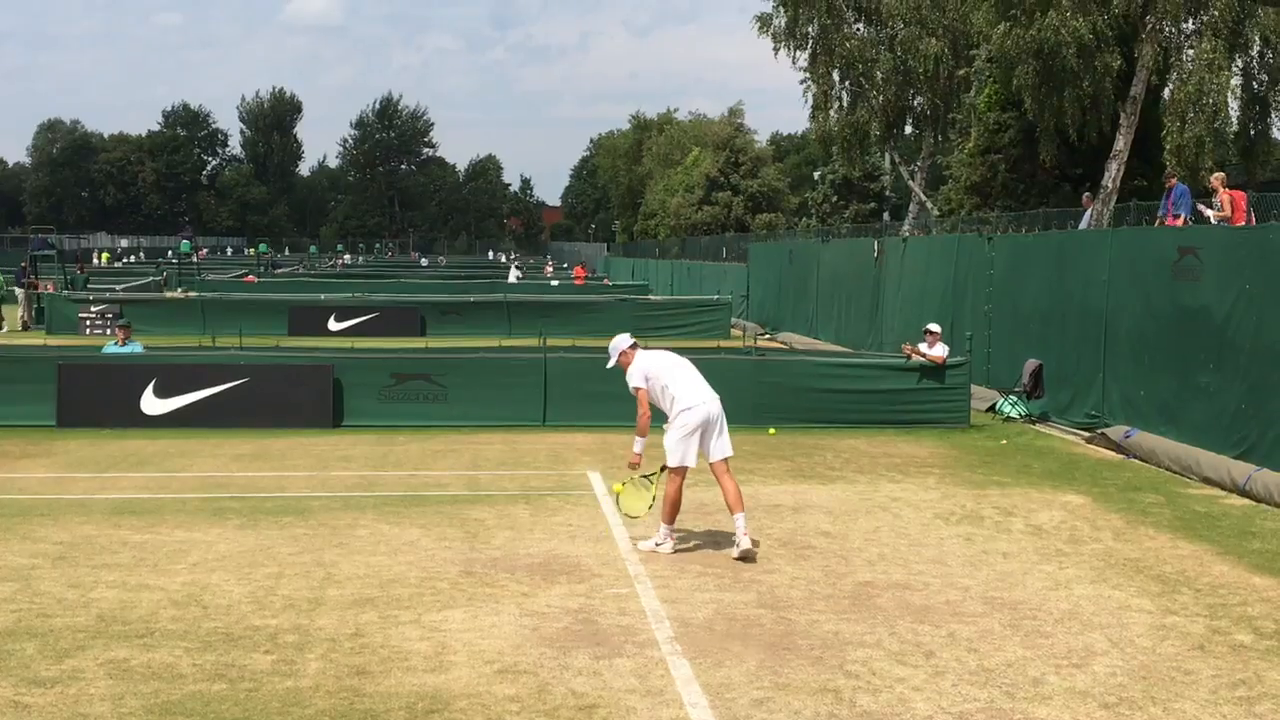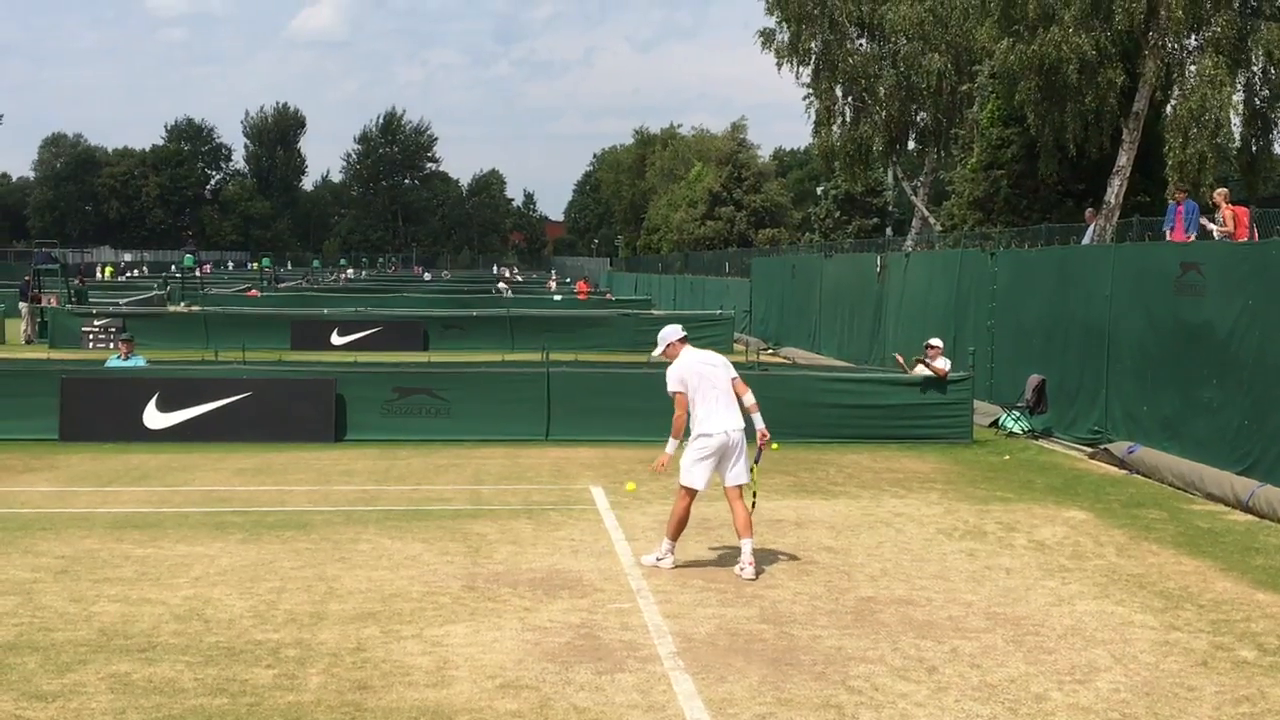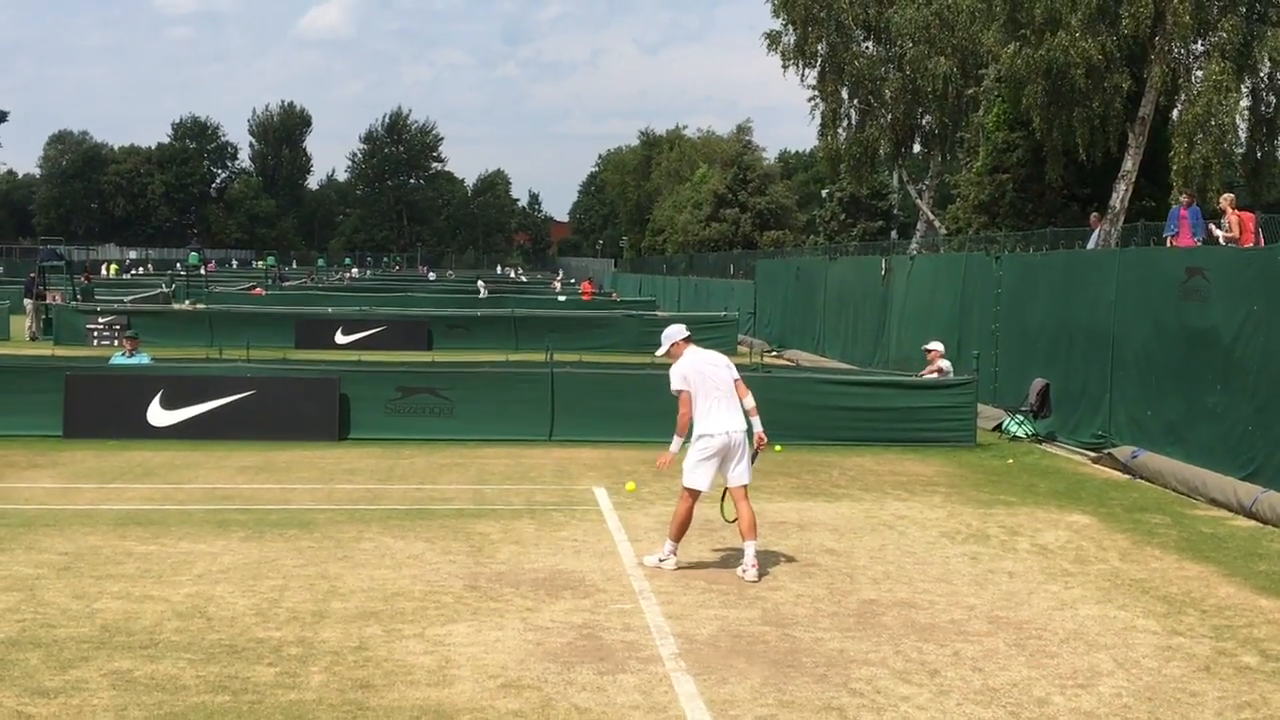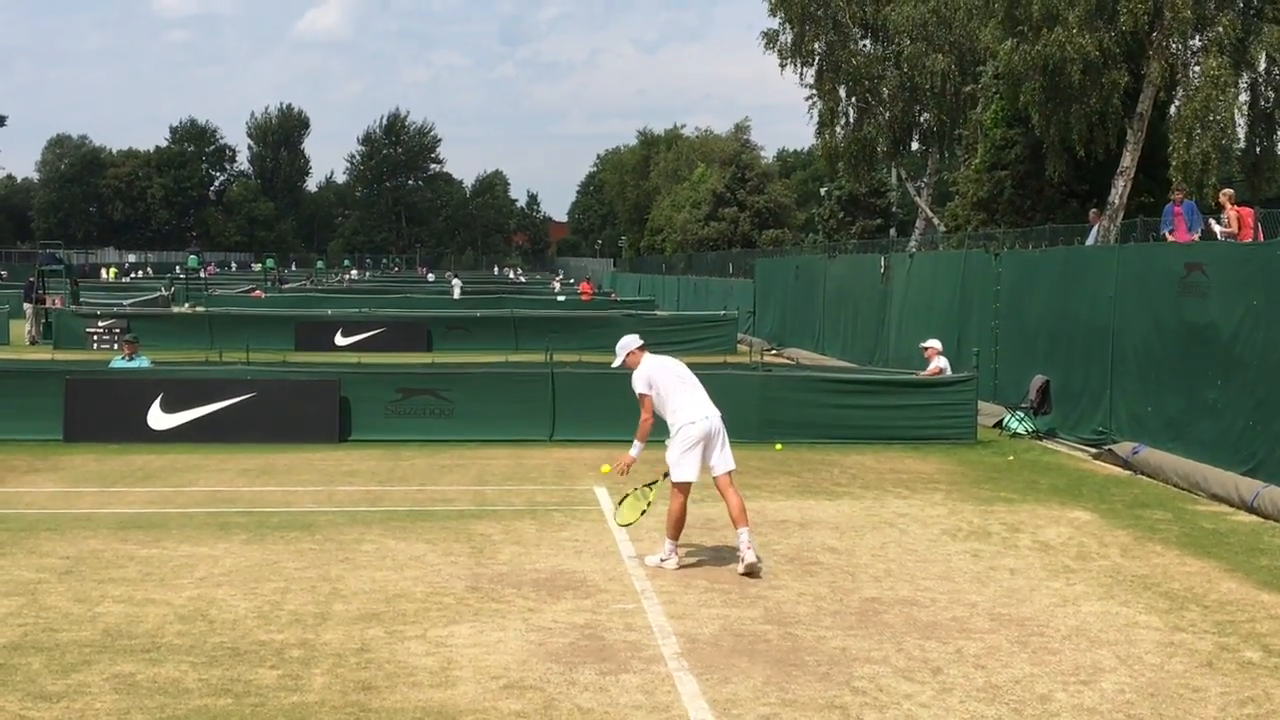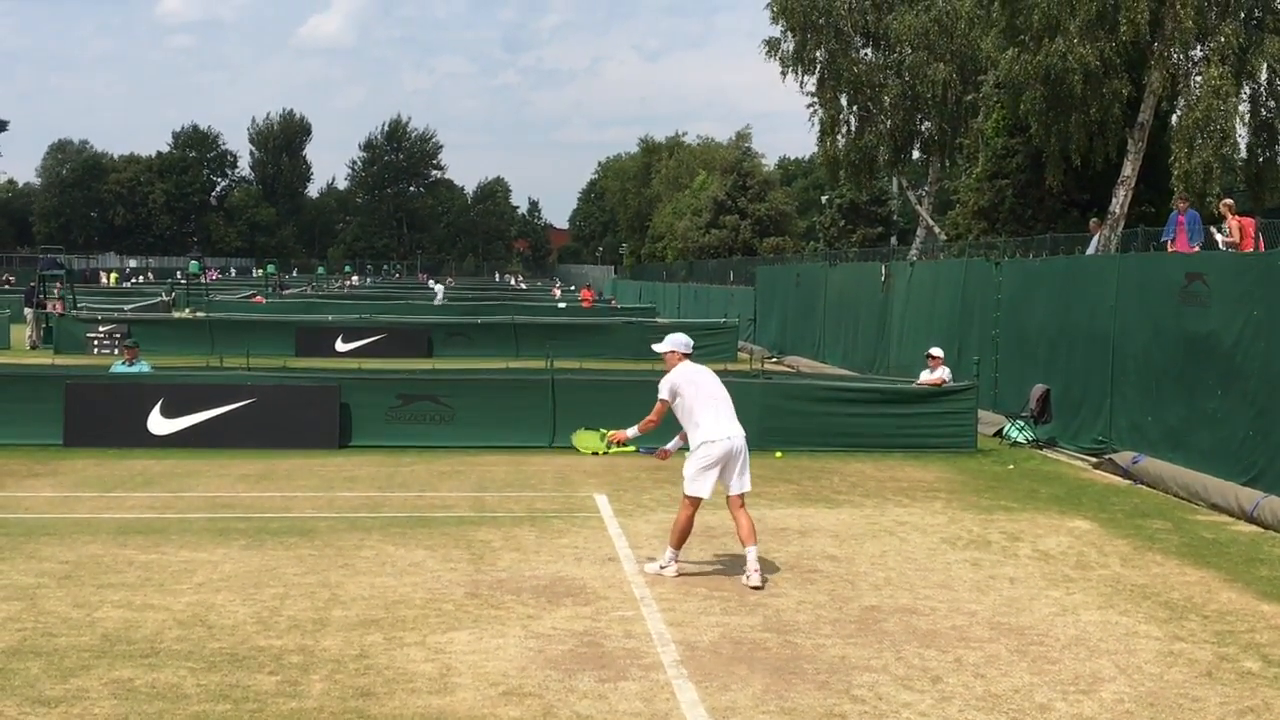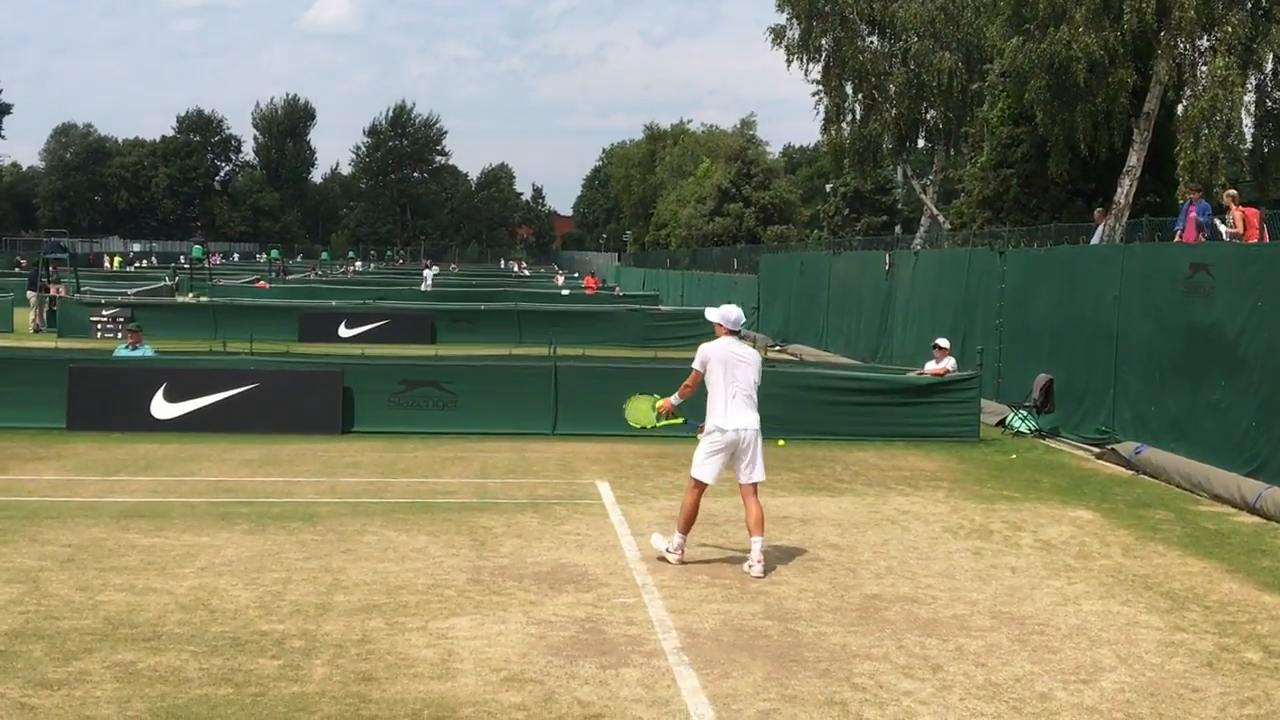
dt=0.7s
person 1, frame 1
left shoulder: (635, 369)
right shoulder: (664, 355)
left elbow: (644, 413)
left wrist: (637, 450)
left hip: (689, 412)
right hip: (712, 405)
left knee: (675, 476)
right knee: (723, 472)
left ankle: (664, 538)
right ankle: (742, 536)
person 1, frame 2
left shoulder: (676, 368)
right shoulder: (717, 357)
left elbow: (681, 415)
right elbow: (745, 392)
left wrist: (668, 451)
right wrist: (759, 426)
left hip: (707, 436)
right hip: (735, 432)
left knee: (685, 496)
right knee: (736, 497)
left ankle: (665, 554)
right ankle: (747, 560)
person 1, frame 3
left shoulder: (680, 368)
right shoulder: (720, 358)
left elbow: (685, 415)
right elbow: (745, 395)
left wrist: (673, 449)
right wrist: (758, 428)
left hip: (709, 436)
right hip: (737, 433)
left knee: (687, 497)
right knee: (741, 498)
left ankle: (667, 555)
right ankle: (750, 563)
person 1, frame 4
left shoulder: (641, 373)
right shoulder: (670, 361)
left elbow: (647, 418)
left wrist: (633, 453)
left hip: (689, 426)
right hip: (713, 420)
left knee: (679, 493)
right knee: (727, 486)
left ankle: (669, 554)
right ankle: (746, 548)
person 1, frame 5
left shoulder: (671, 379)
right shoulder: (706, 372)
left elbow: (654, 420)
left wrist: (628, 434)
right wrist: (672, 447)
left hip: (711, 444)
right hip: (736, 439)
left knee: (688, 505)
right knee: (737, 507)
left ankle: (669, 562)
right ankle: (753, 568)
person 1, frame 6
left shoulder: (708, 349)
right shoulder: (754, 355)
left elbow: (690, 386)
left wrist: (672, 401)
left hip: (721, 431)
right hip: (750, 429)
left knee: (695, 488)
right knee: (750, 495)
left ankle: (675, 548)
right ankle: (756, 558)
